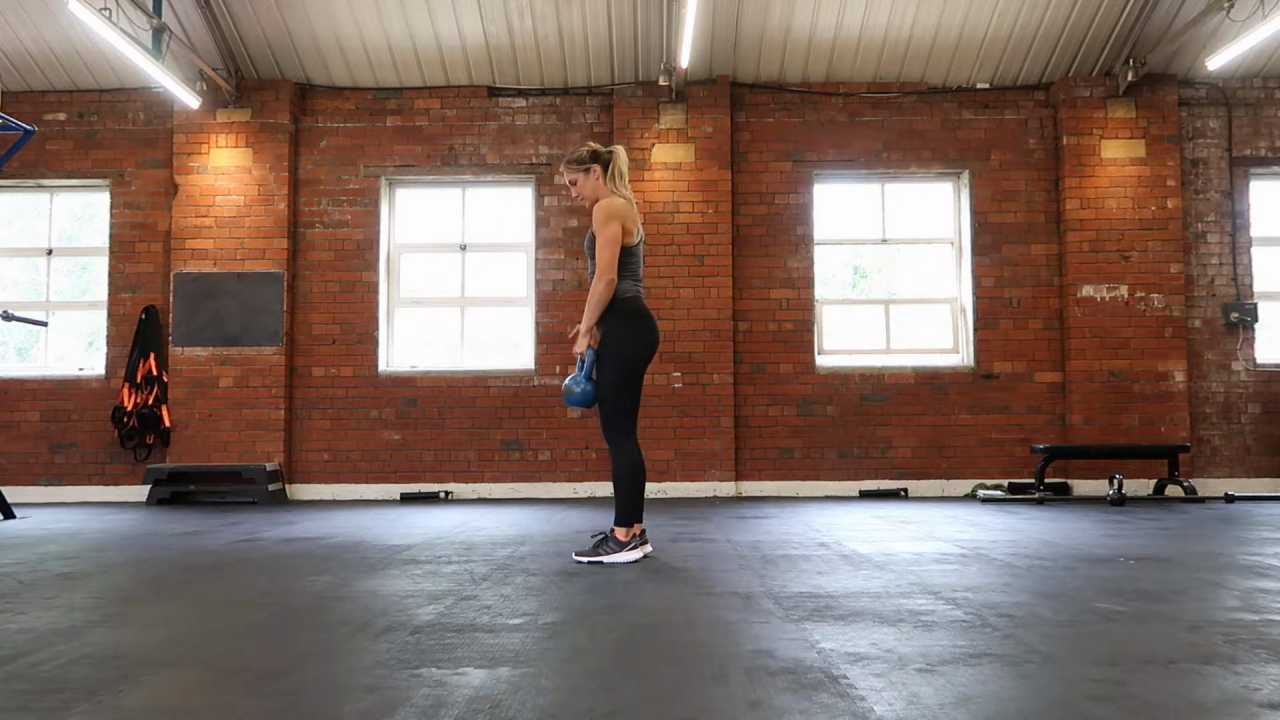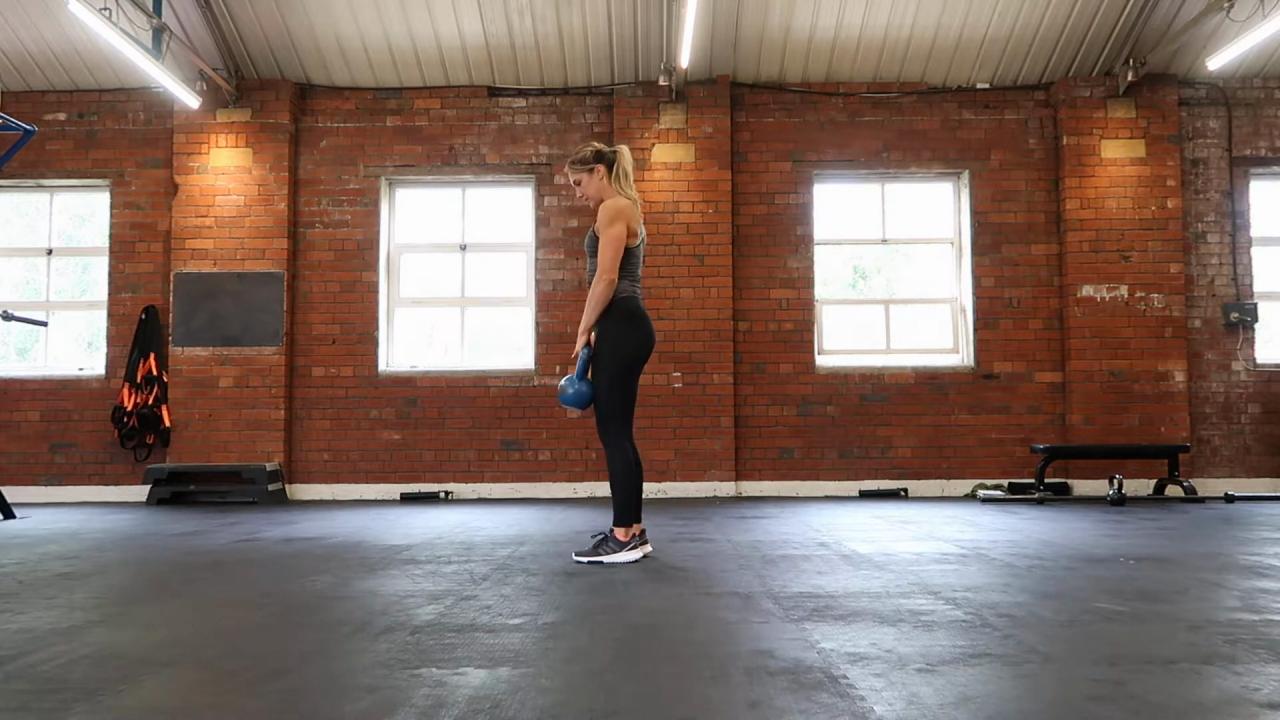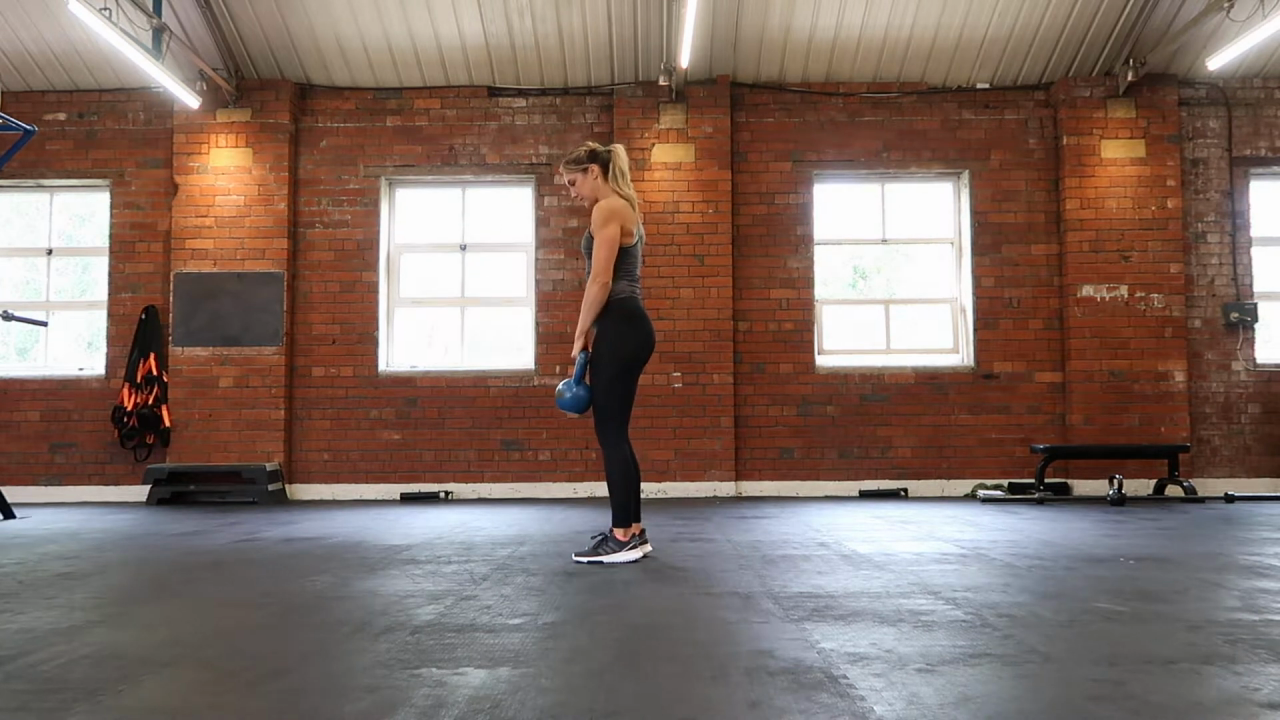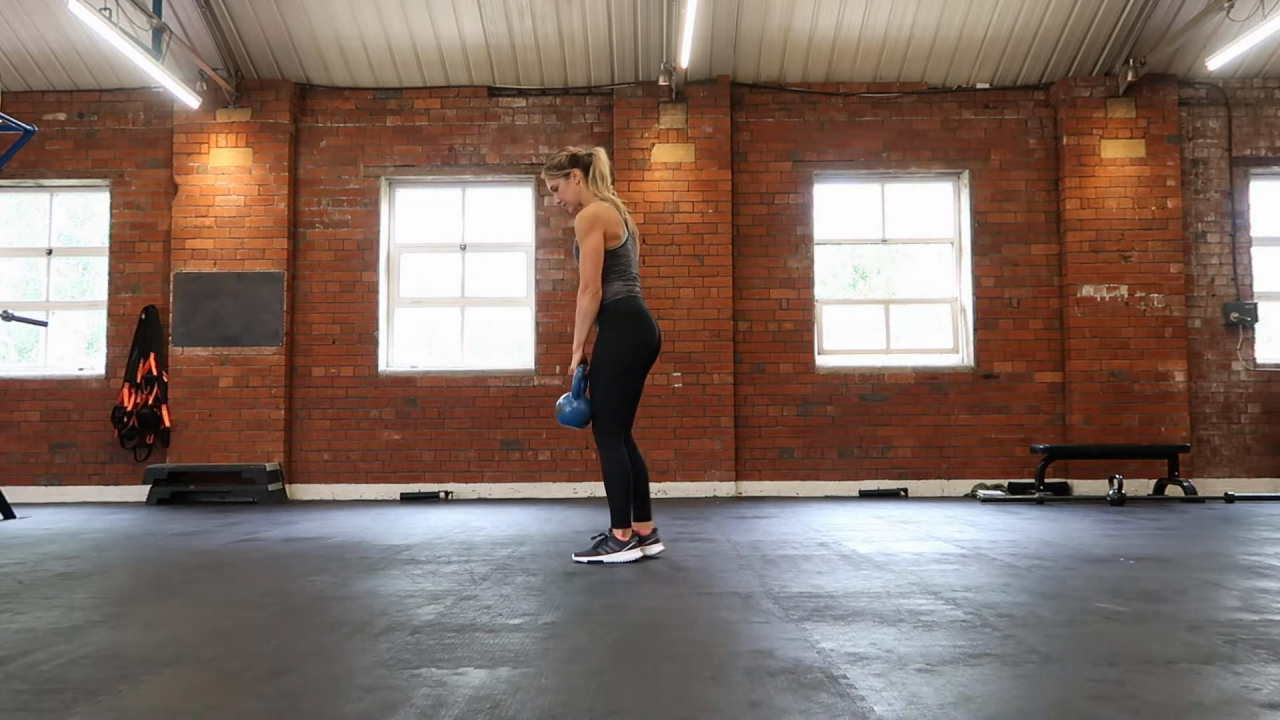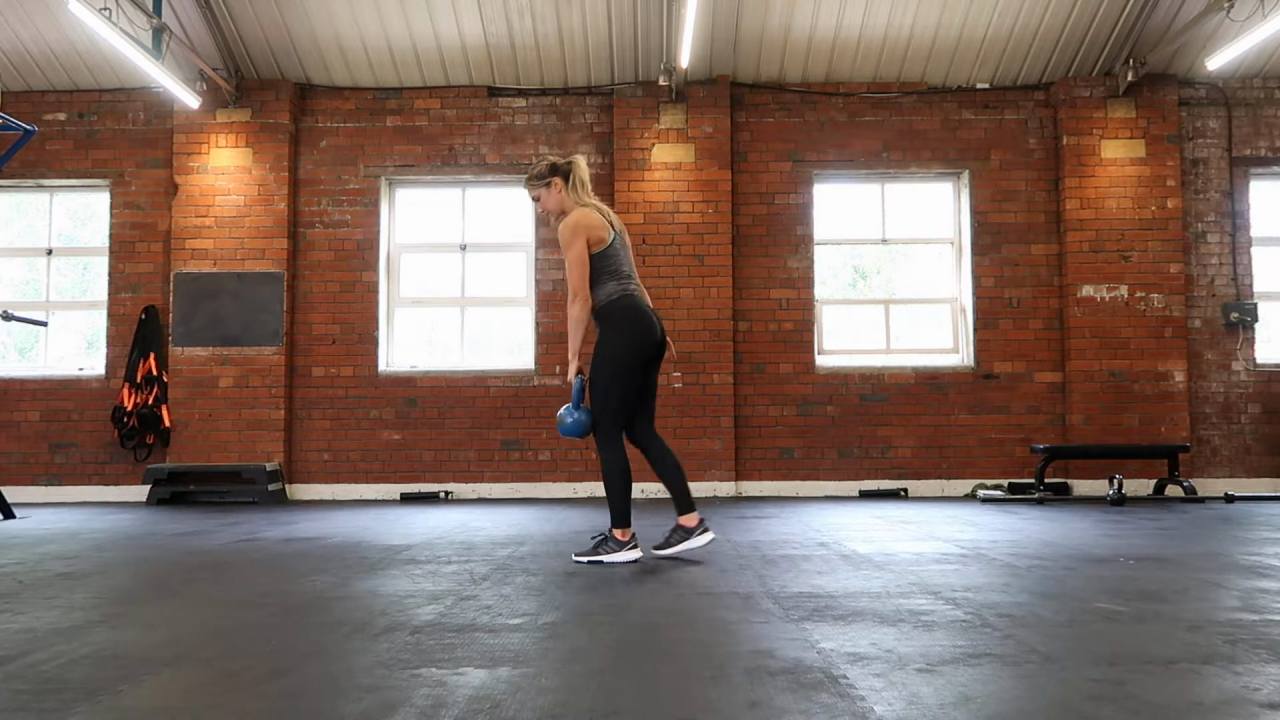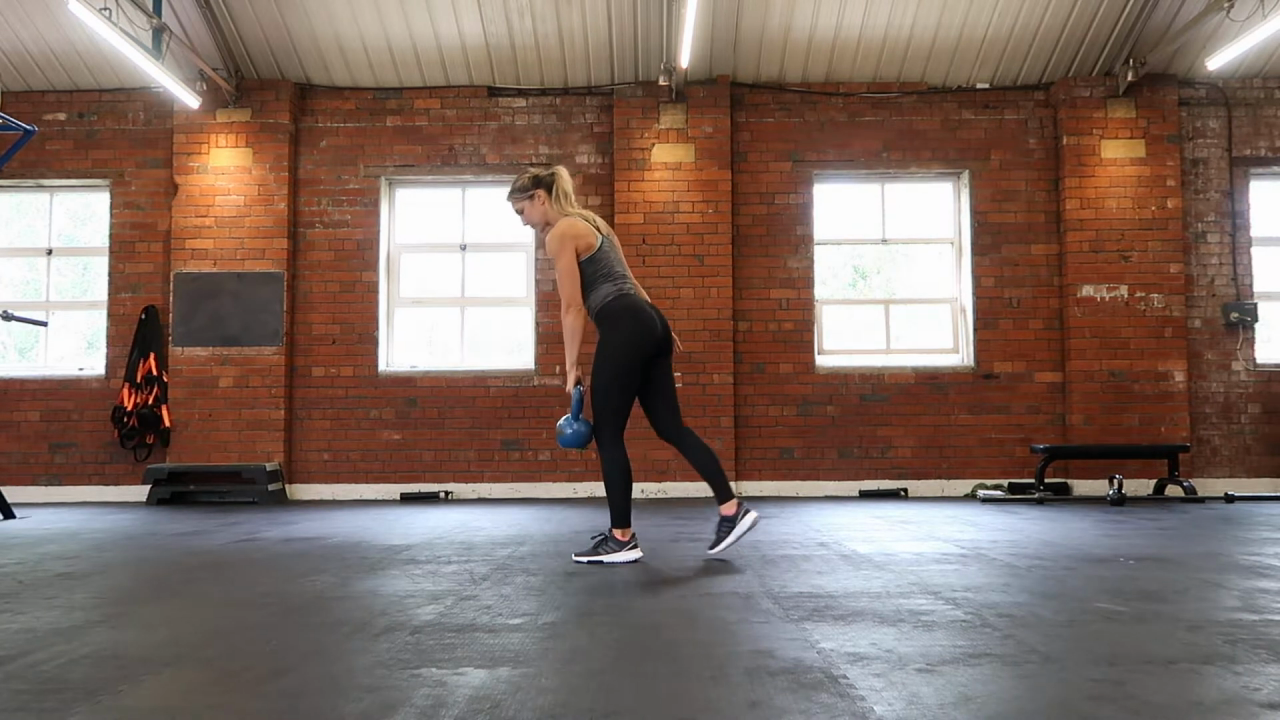
dt=0.2s
person 1, frame 1
left shoulder: (608, 208)
right shoulder: (621, 210)
left elbow: (606, 278)
left wrist: (587, 329)
right wrist: (591, 324)
left hip: (625, 330)
right hip: (626, 327)
left knee: (618, 432)
right knee: (621, 432)
left ankle: (624, 537)
right ankle: (634, 530)
person 1, frame 2
left shoulder: (613, 208)
right shoulder: (626, 211)
left elbow: (606, 278)
left wrist: (583, 330)
right wrist: (595, 329)
left hip: (620, 329)
right hip: (627, 327)
left knee: (613, 432)
right knee: (618, 432)
left ankle: (623, 538)
right ankle: (633, 531)
person 1, frame 3
left shoulder: (607, 208)
right shoulder: (626, 210)
left elbow: (600, 280)
left wrist: (580, 335)
left hip: (619, 329)
right hip: (630, 327)
left knee: (610, 433)
right knee: (615, 433)
left ankle: (622, 538)
right ankle: (633, 532)
person 1, frame 4
left shoulder: (590, 216)
right shoulder: (616, 213)
left elbow: (590, 289)
left wrist: (578, 346)
left hip: (621, 331)
right hip: (639, 327)
left knee: (608, 434)
right knee: (619, 433)
left ankle: (622, 537)
right ankle: (644, 531)
person 1, frame 5
left shoulder: (572, 224)
right shoulder: (603, 216)
left elbow: (580, 298)
left wrist: (574, 357)
left hip: (622, 331)
right hip: (645, 325)
left knee: (607, 435)
right knee: (641, 430)
left ankle: (622, 538)
right ankle: (690, 522)
person 1, frame 6
left shoulder: (558, 234)
right shoulder: (589, 222)
left elbow: (573, 308)
left wrist: (572, 368)
left hip: (623, 330)
right hip: (648, 322)
left knee: (608, 435)
right knee: (669, 425)
left ankle: (622, 538)
right ankle: (731, 509)
